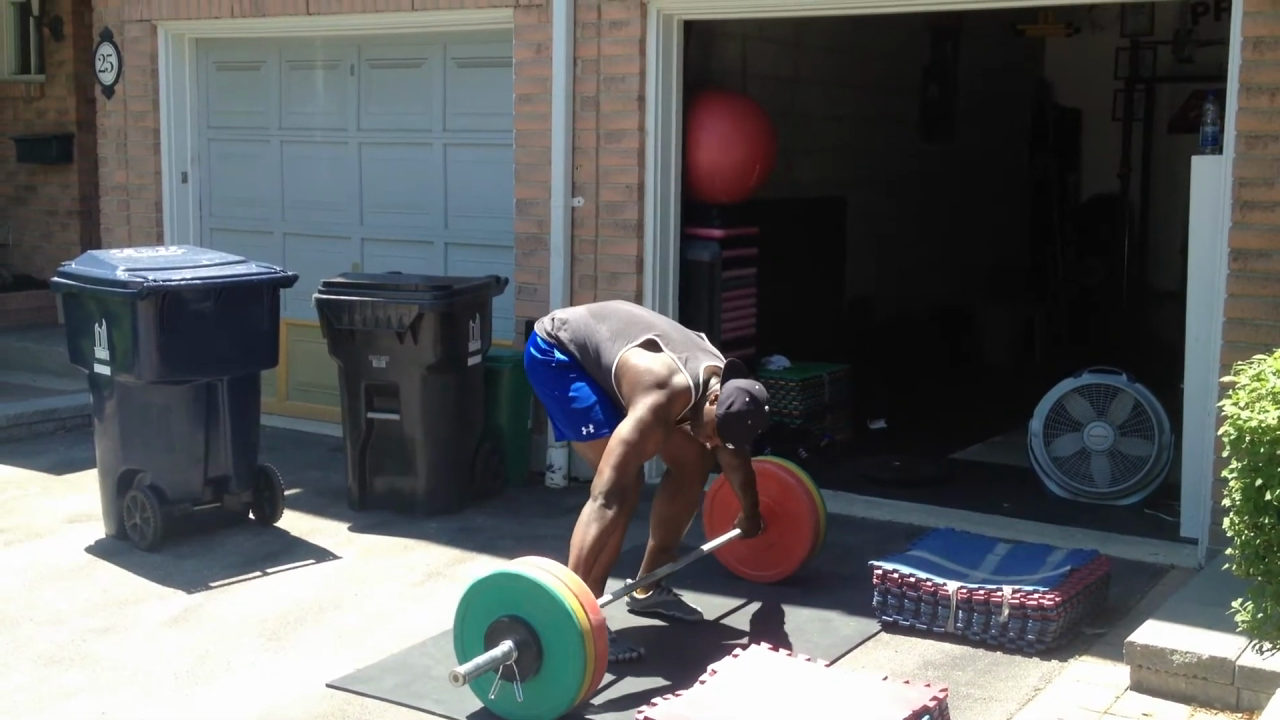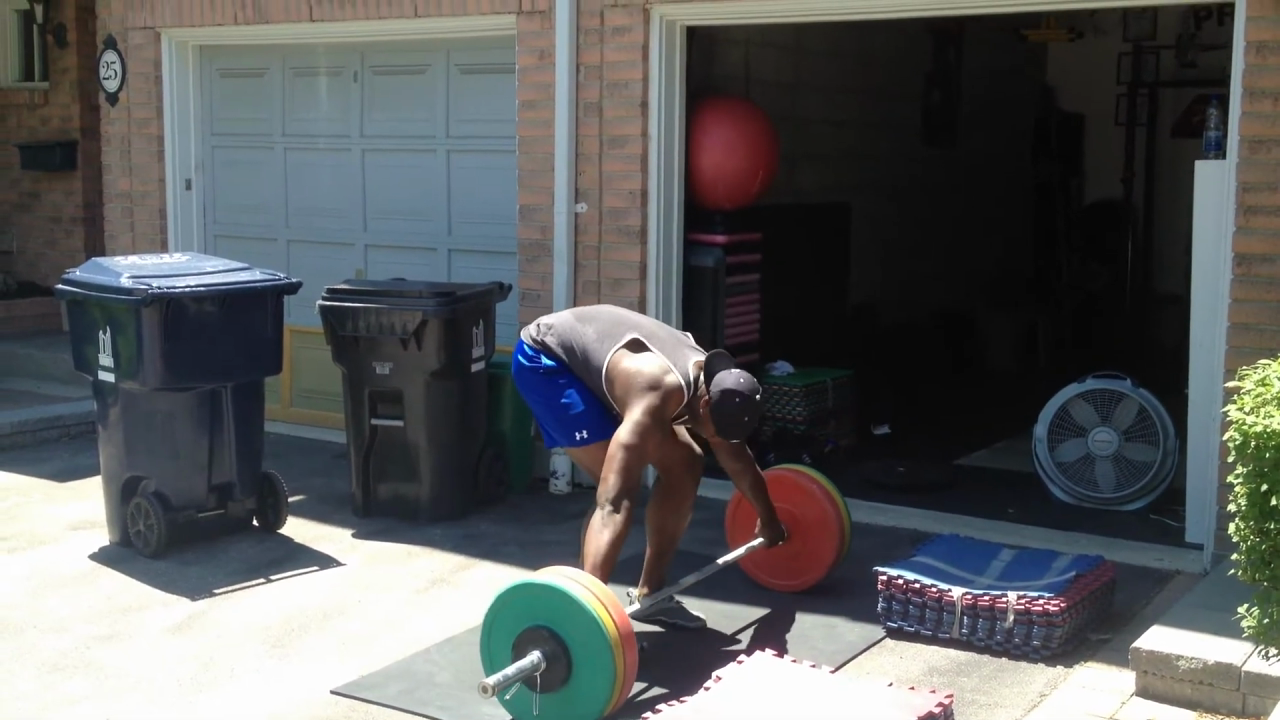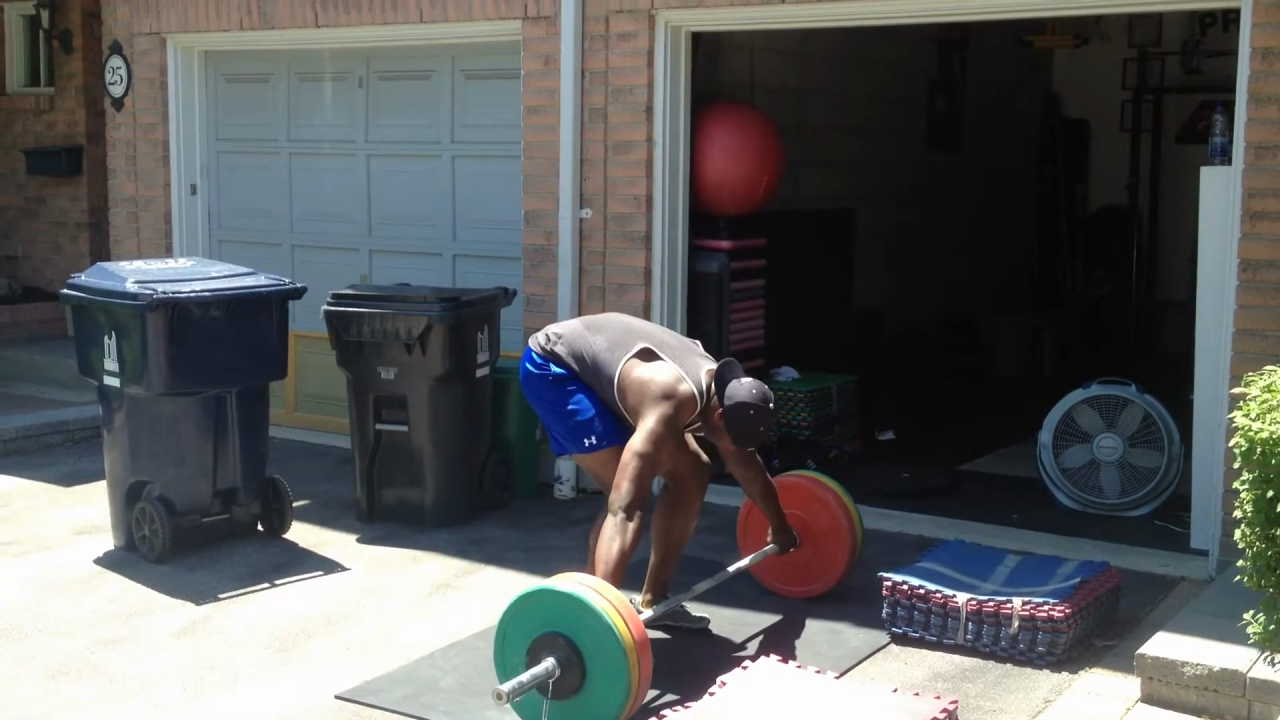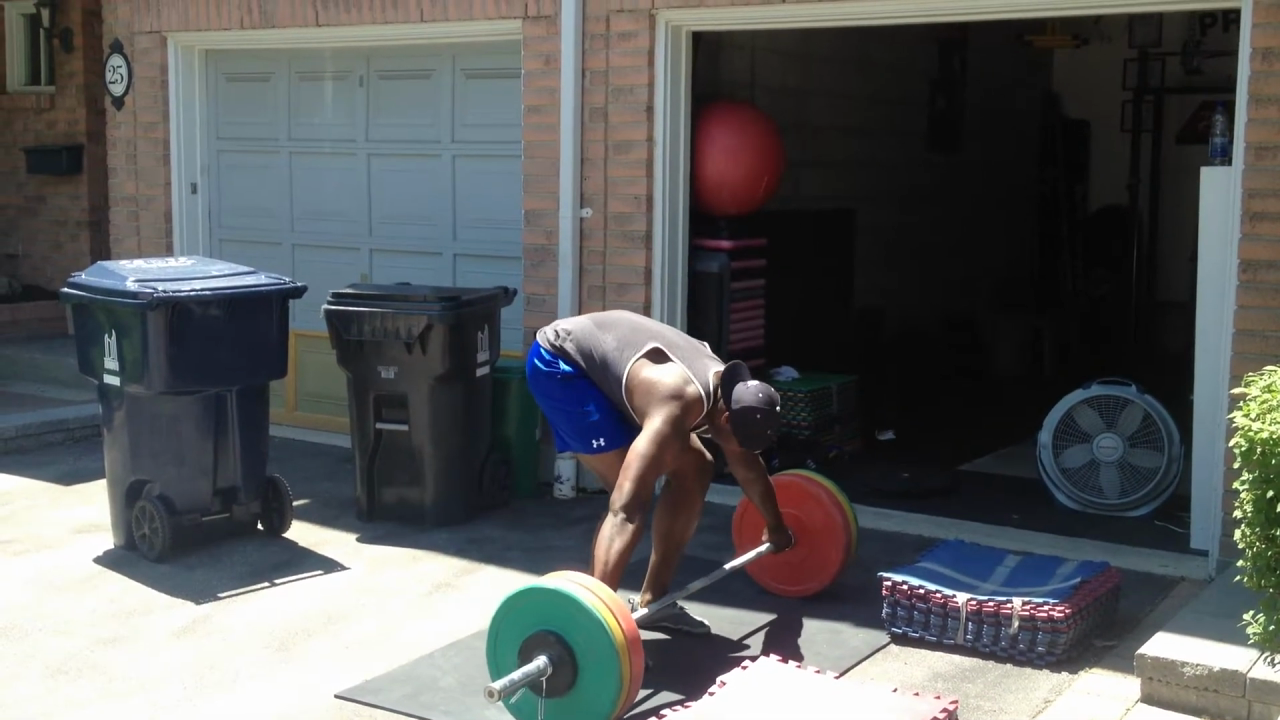
dt=0.4s
person 1, frame 1
left shoulder: (727, 385)
right shoulder: (663, 399)
left elbow: (735, 458)
right elbow: (606, 496)
left wrist: (750, 514)
left hip: (601, 346)
right hip: (556, 350)
left knee: (695, 459)
right knee: (624, 482)
left ankle: (647, 587)
person 1, frame 2
left shoulder: (718, 385)
right shoulder: (658, 397)
left elbow: (739, 460)
right elbow: (615, 500)
left wrist: (768, 519)
left hip: (590, 354)
right hip: (545, 356)
left knee: (685, 463)
right knee: (623, 484)
left ankle: (649, 594)
person 1, frame 3
left shoulder: (726, 391)
right shoulder: (669, 406)
left elbow: (748, 468)
right elbow: (625, 508)
left wrist: (779, 527)
left hip: (599, 364)
right hip: (553, 365)
left knee: (692, 471)
right knee: (631, 493)
left ankle: (652, 600)
person 1, frame 4
left shoulder: (731, 392)
right shoulder: (677, 408)
left elbow: (749, 469)
right elbow: (626, 508)
left wrist: (775, 526)
left hip: (602, 356)
right hip: (560, 361)
left knee: (695, 469)
right knee: (635, 493)
left ankle: (652, 600)
